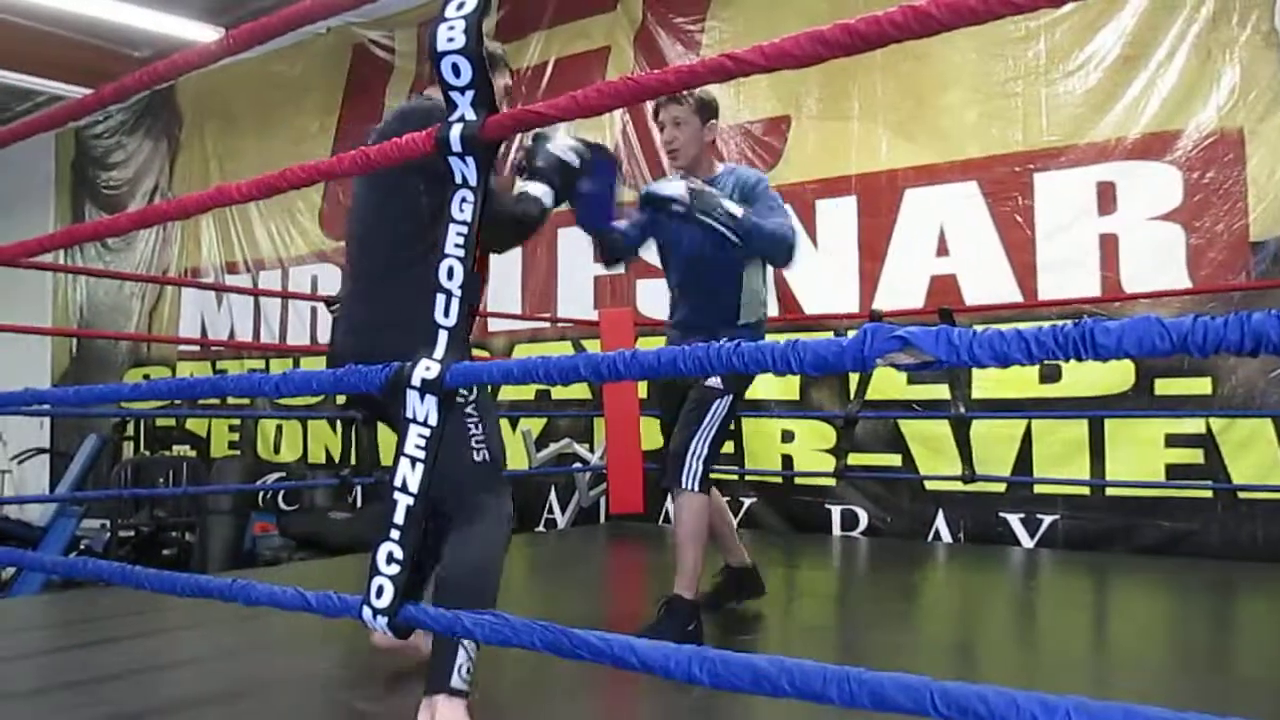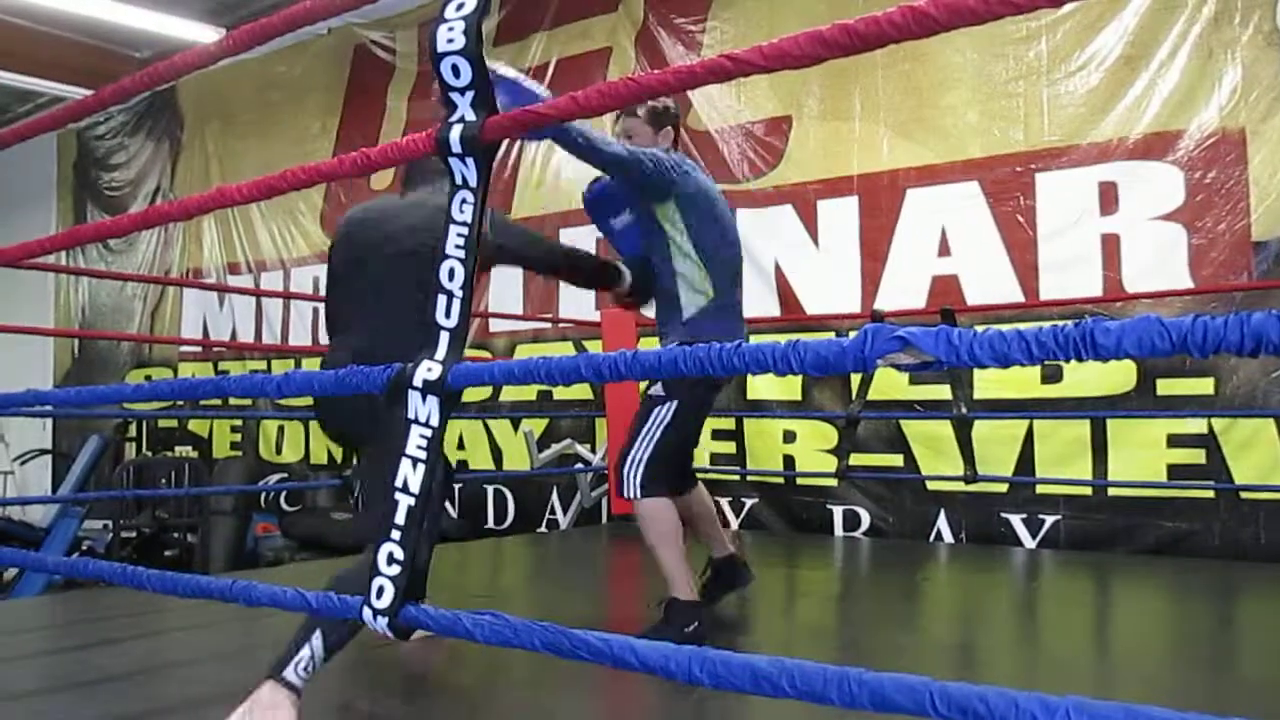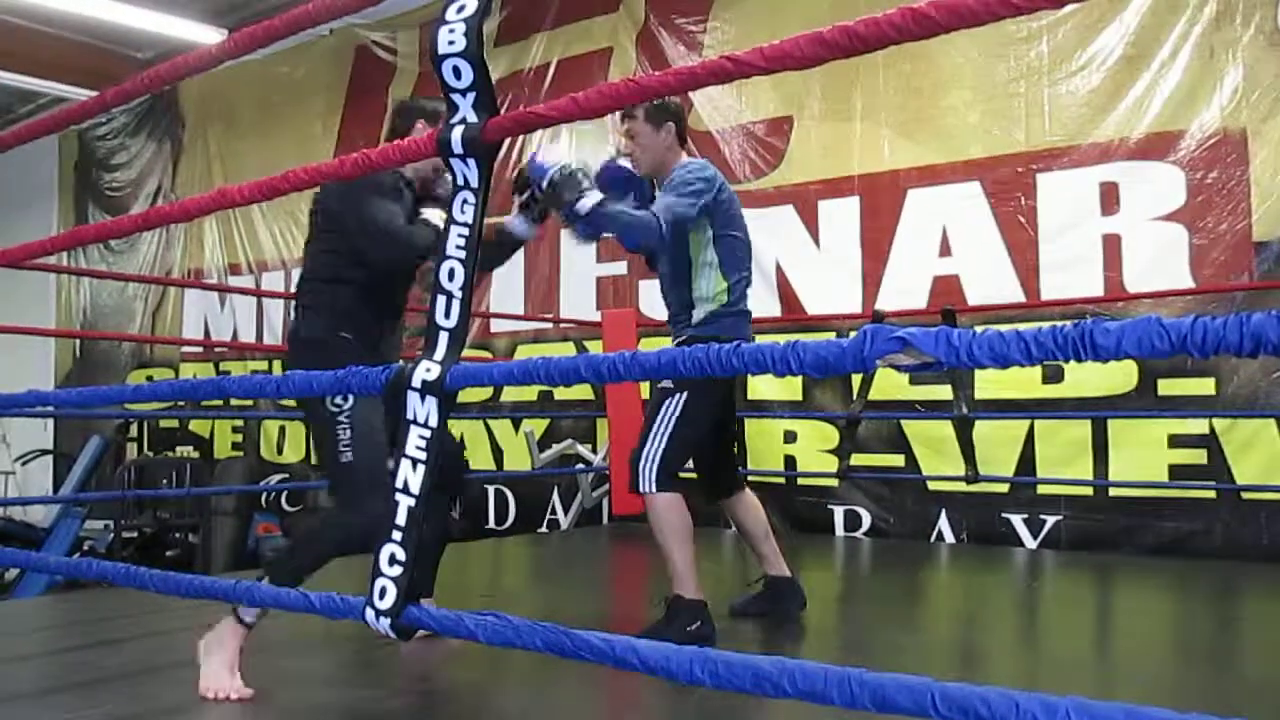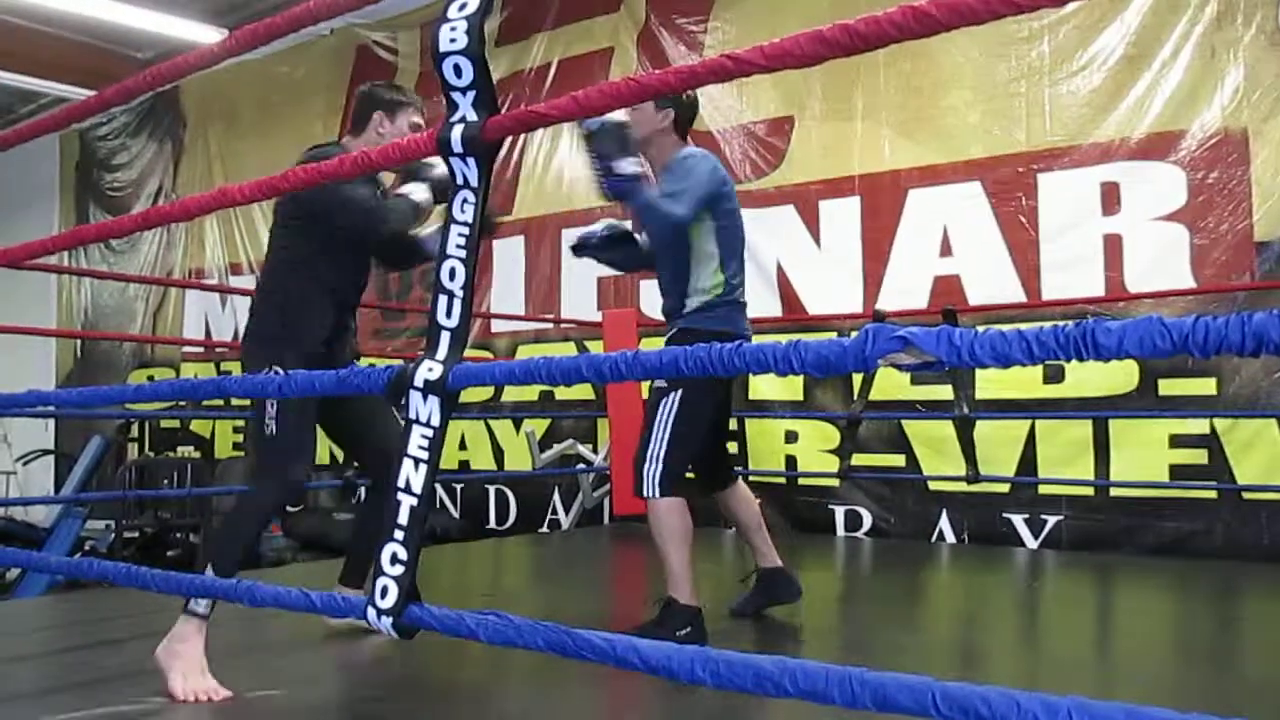
dt=0.4s
person 1, frame 1
left shoulder: (390, 136)
right shoulder: (437, 123)
right elbow: (499, 227)
left wrist: (526, 171)
right wrist: (550, 170)
left hip: (361, 346)
right hip: (412, 346)
left knee: (448, 483)
right knee: (482, 508)
person 1, frame 2
left shoulder: (356, 226)
right shoulder: (457, 212)
right elbow: (550, 255)
right wrist: (620, 278)
left hip: (347, 398)
right hip: (399, 396)
left knee: (420, 500)
person 1, frame 3
left shoulder: (410, 194)
right shoulder: (361, 181)
left elbow: (474, 260)
right elbow: (403, 251)
left wrist: (530, 216)
right wrist: (436, 213)
left hip: (370, 357)
right hip: (333, 358)
left knee: (445, 467)
right knee: (365, 507)
left ankle: (414, 606)
right ankle: (229, 634)
person 1, frame 4
left shoulder: (366, 186)
right shoulder: (324, 166)
left elbow: (402, 251)
right elbow: (384, 222)
right wrist: (425, 183)
left hip: (329, 353)
right hip: (284, 351)
left knee: (393, 462)
right knee: (280, 484)
left ankle: (350, 598)
right ankle: (185, 636)
person 2, frame 1
left shoulder: (746, 184)
right shoulder: (665, 194)
left elbow: (782, 247)
right elbow: (614, 251)
left wrist: (711, 206)
left hip: (731, 346)
right hip: (685, 347)
left knee: (686, 465)
right knee: (683, 465)
left ankle: (682, 611)
right ankle: (741, 570)
person 2, frame 2
left shoulder: (670, 172)
right shoulder: (658, 192)
left elbow: (607, 154)
left wrist: (537, 111)
right wrist: (630, 242)
left hip: (701, 346)
right hip: (700, 345)
left knee: (640, 471)
right knee: (668, 468)
left ankle: (685, 613)
right ankle: (727, 563)
person 2, frame 3
left shoulder: (697, 177)
right shoulder: (663, 190)
left elbow: (651, 234)
right elbow: (653, 247)
left wrist: (579, 196)
right wrist: (618, 195)
left hip: (711, 341)
right hip: (715, 341)
left knee: (653, 468)
right knee: (719, 471)
left ankle: (688, 612)
right ankle: (781, 585)
person 2, frame 4
left shoulder: (696, 166)
right shoulder: (659, 177)
left elbow: (663, 225)
right elbow: (650, 253)
left wrist: (619, 163)
right wrist: (612, 238)
left hip: (705, 335)
right hip: (704, 337)
left knee: (657, 470)
right knee: (714, 468)
left ankle: (683, 615)
right ankle: (774, 575)
